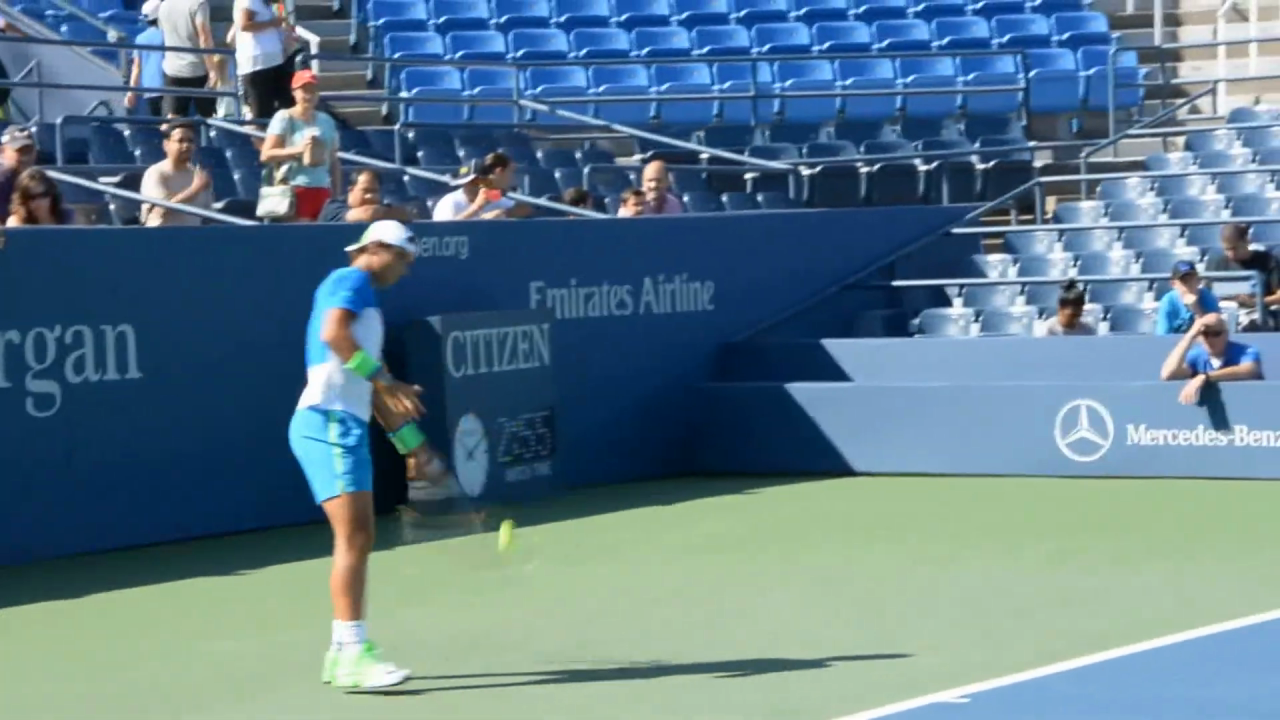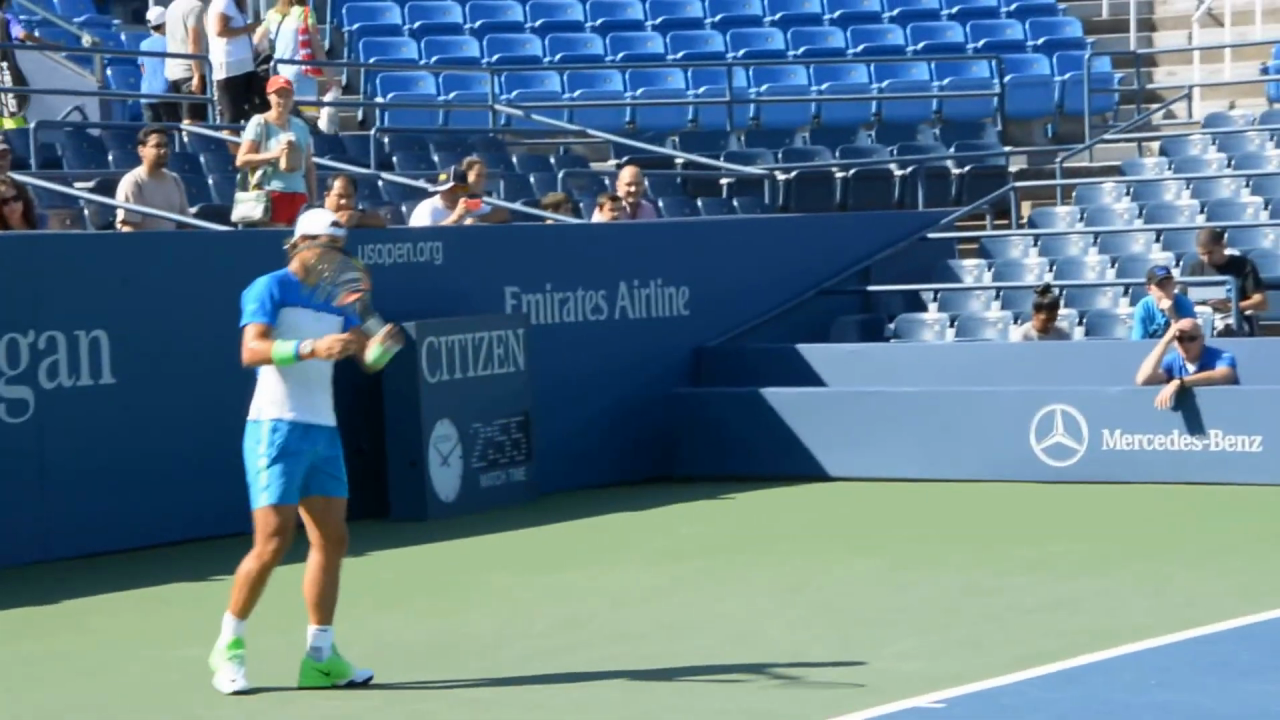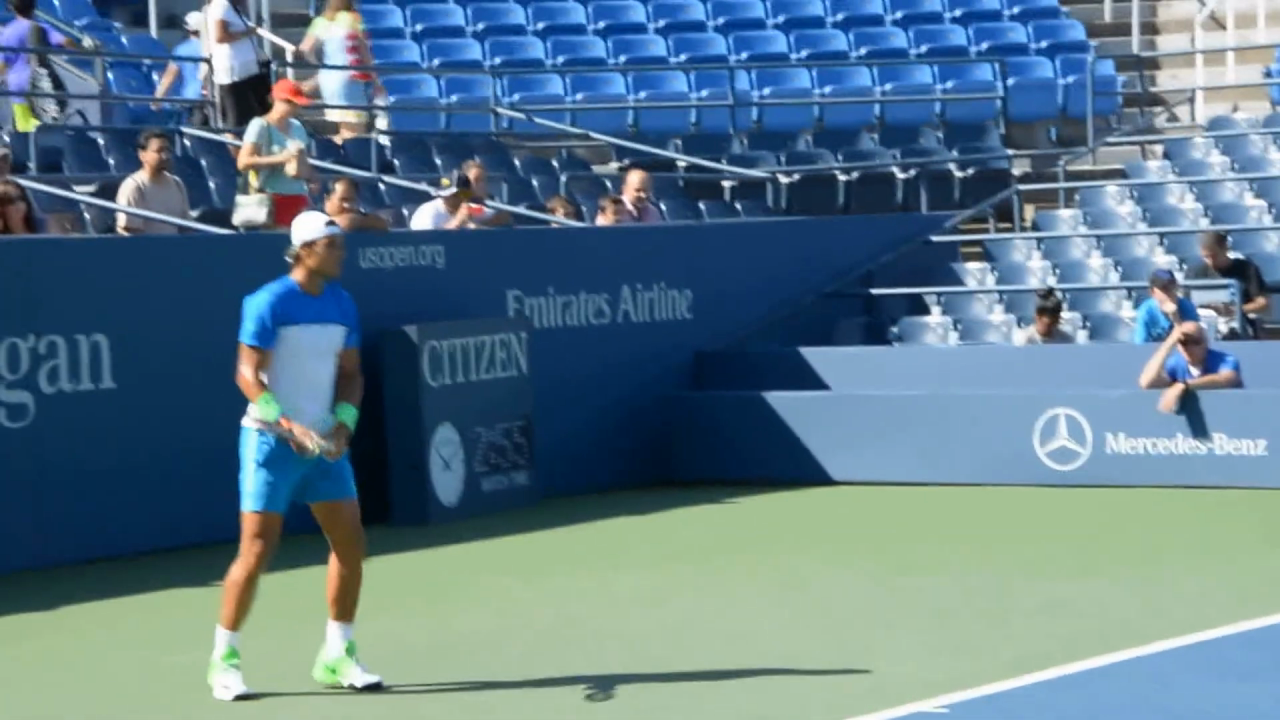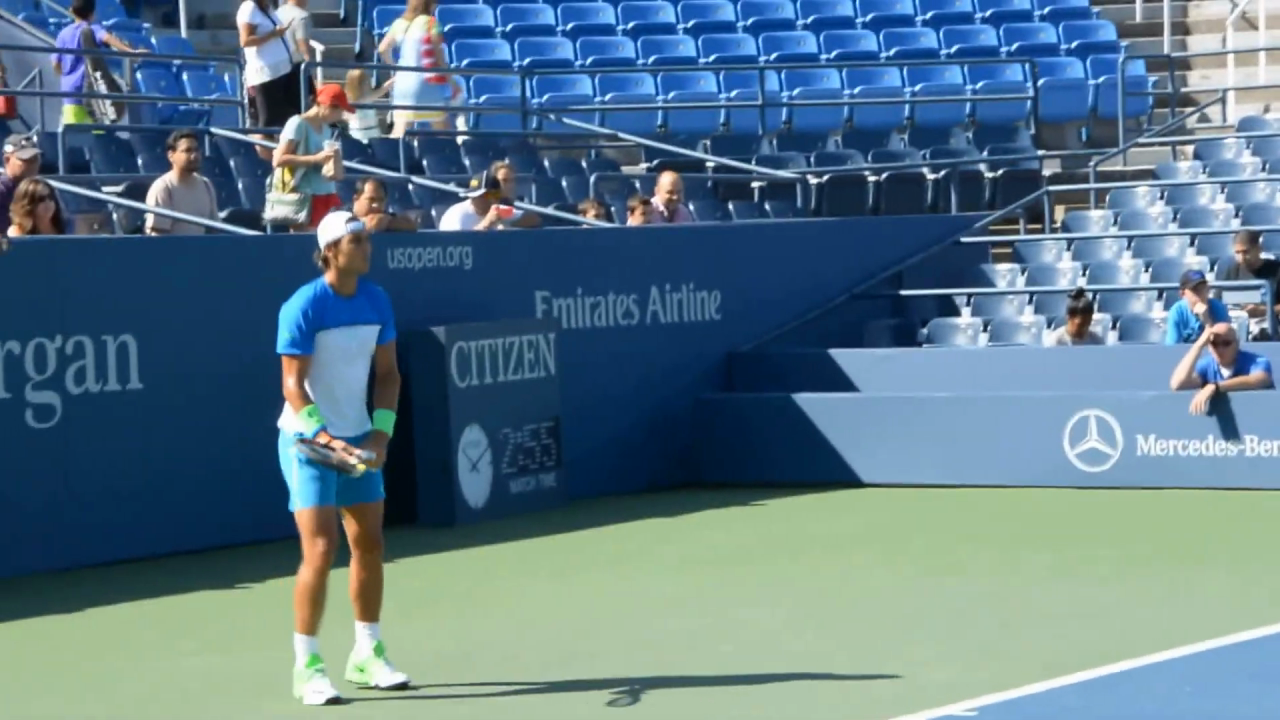
dt=0.4s
person 1, frame 1
left shoulder: (366, 311)
right shoulder: (348, 282)
left elbow: (379, 392)
right elbow: (332, 335)
left wrist: (412, 443)
right wrist: (380, 378)
left hip: (347, 428)
right hip: (327, 423)
left knee: (357, 540)
right knee: (353, 537)
left ankle: (346, 654)
right ankle: (353, 651)
person 1, frame 2
left shoulder: (336, 300)
right shoulder: (267, 288)
left elbow: (367, 351)
right elbow: (252, 351)
left wrist: (380, 343)
right wrist: (313, 349)
left hip: (324, 433)
right hip: (276, 430)
left knee: (330, 544)
right knee: (272, 545)
left ankle: (321, 657)
right ankle: (228, 648)
person 1, frame 3
left shoulder: (343, 303)
right shoulder: (268, 302)
left elbow: (350, 373)
right elbow: (248, 376)
left wrist: (343, 424)
right wrist: (290, 425)
left hip: (324, 442)
right hip: (271, 441)
left knee: (350, 547)
right knee: (256, 553)
left ankle: (337, 656)
right ankle: (223, 660)
person 1, frame 4
left shoulder: (377, 300)
right shoulder: (303, 305)
left elbow: (387, 371)
right elbow: (292, 385)
left wrist: (381, 432)
right wrist: (326, 439)
left hip: (355, 440)
right hip: (307, 441)
left knee: (370, 547)
right knee: (320, 550)
left ankle: (368, 655)
right ankle: (307, 665)
